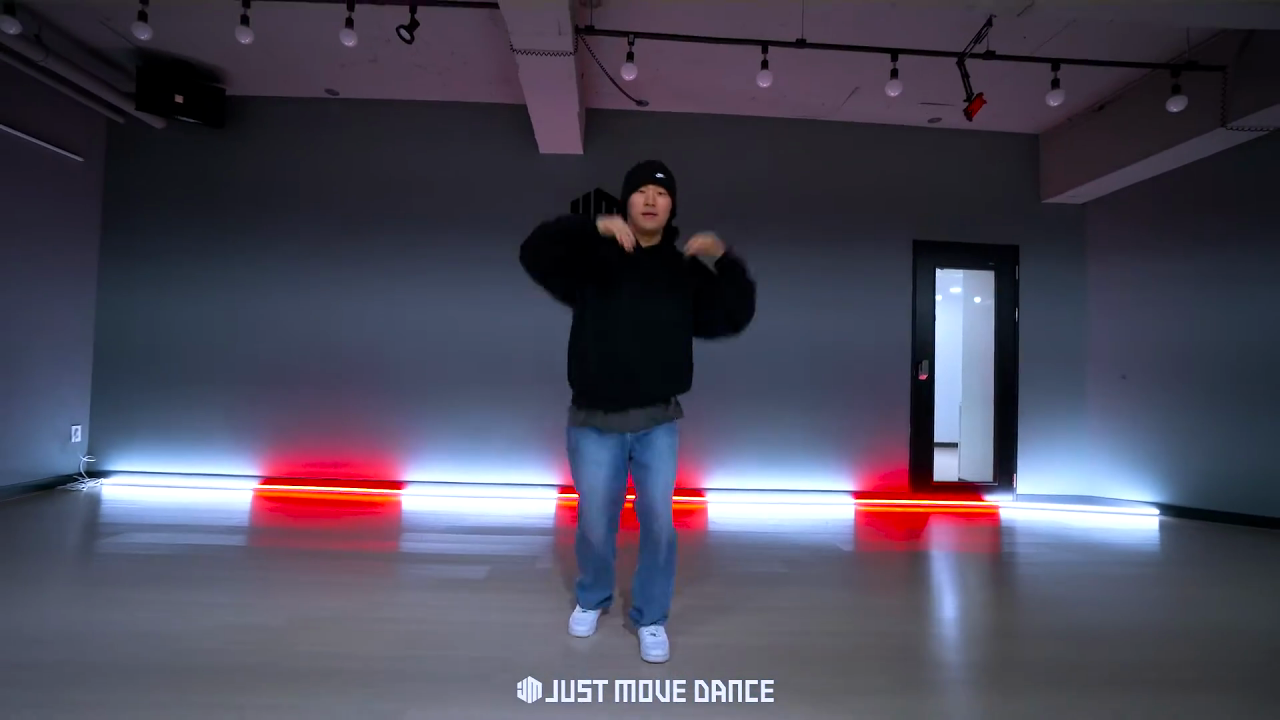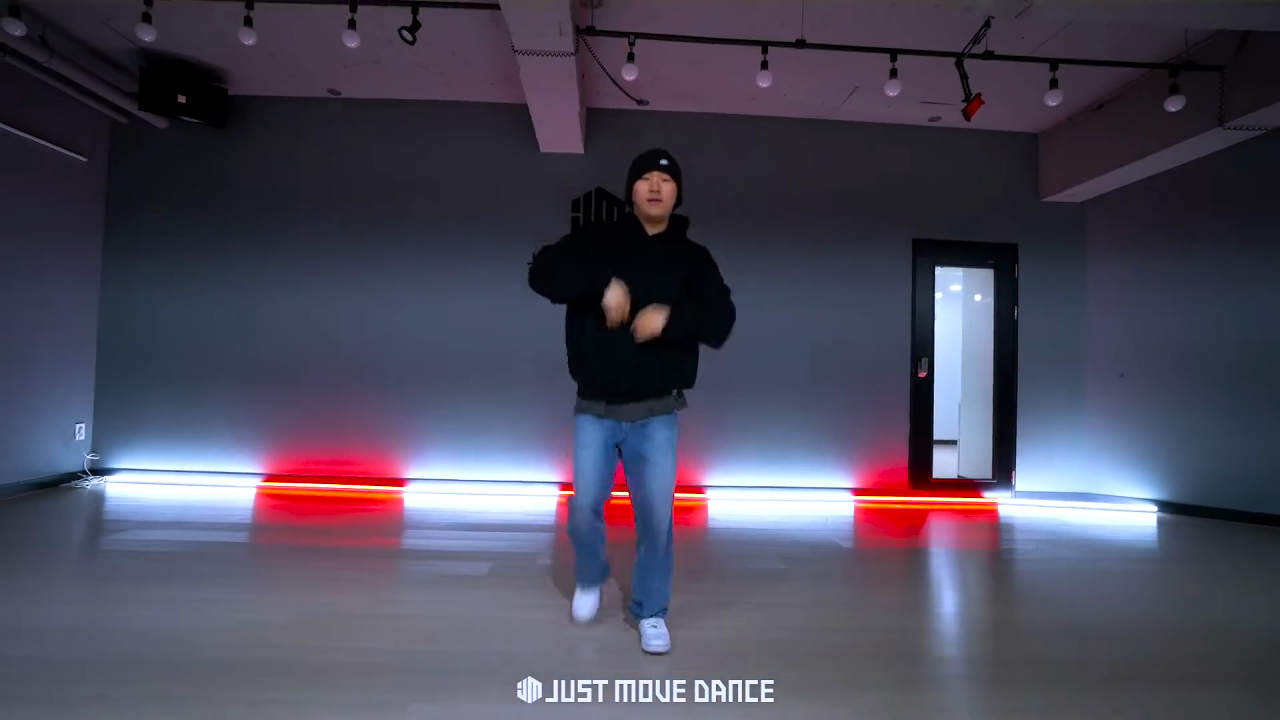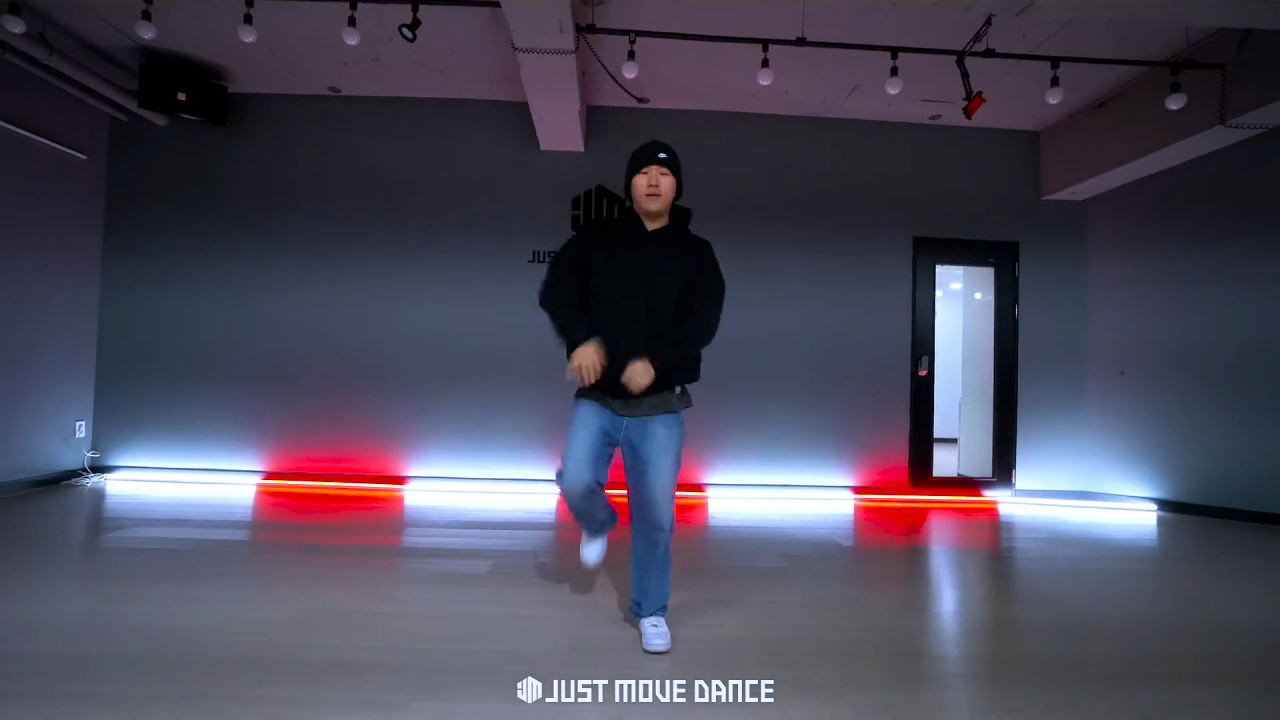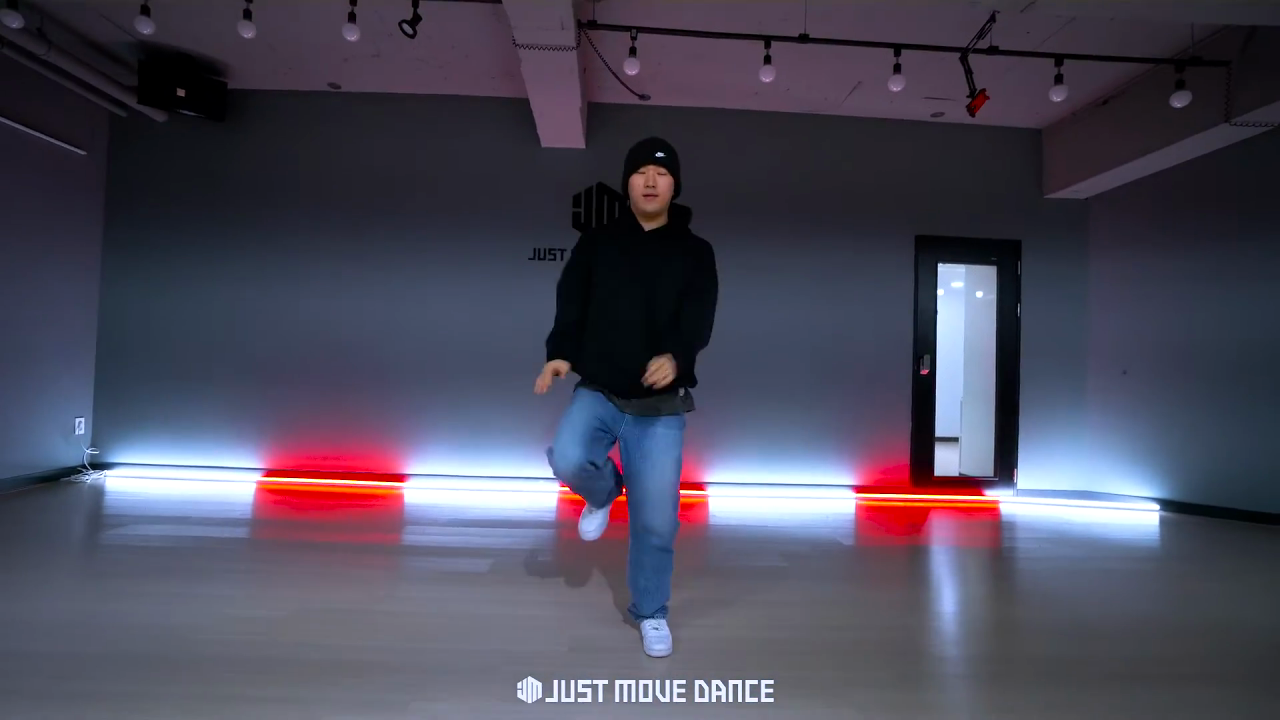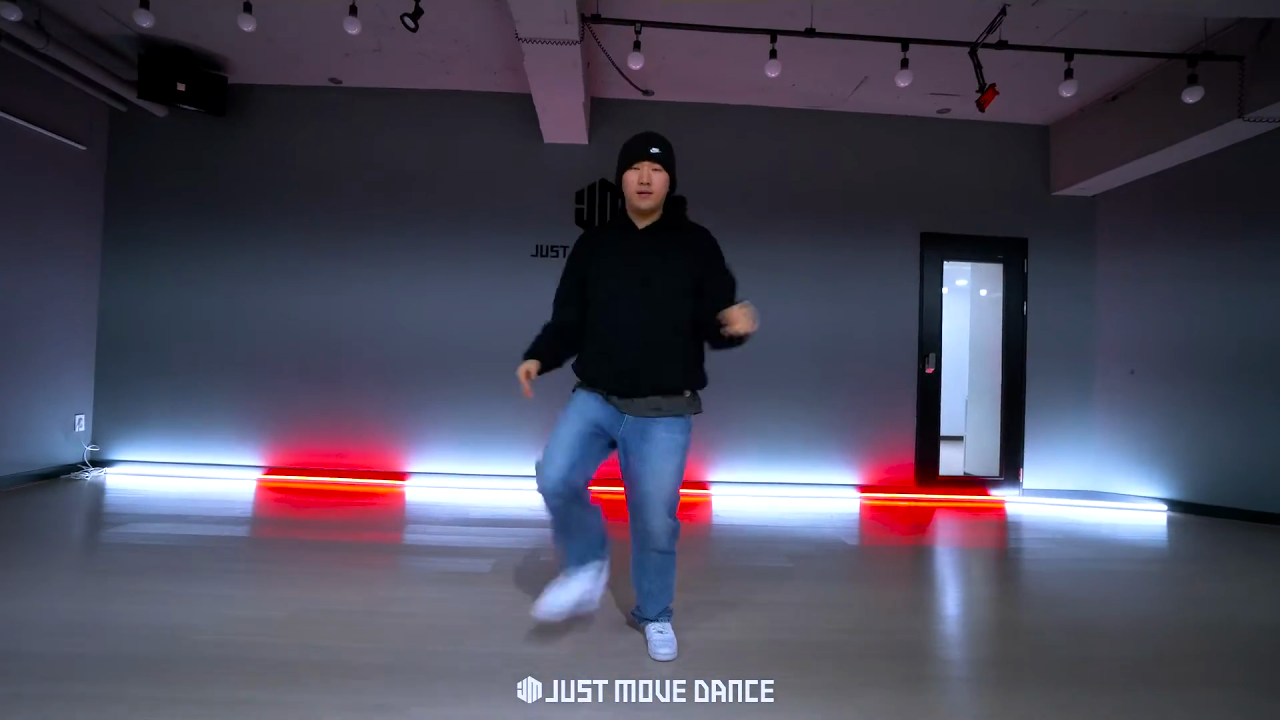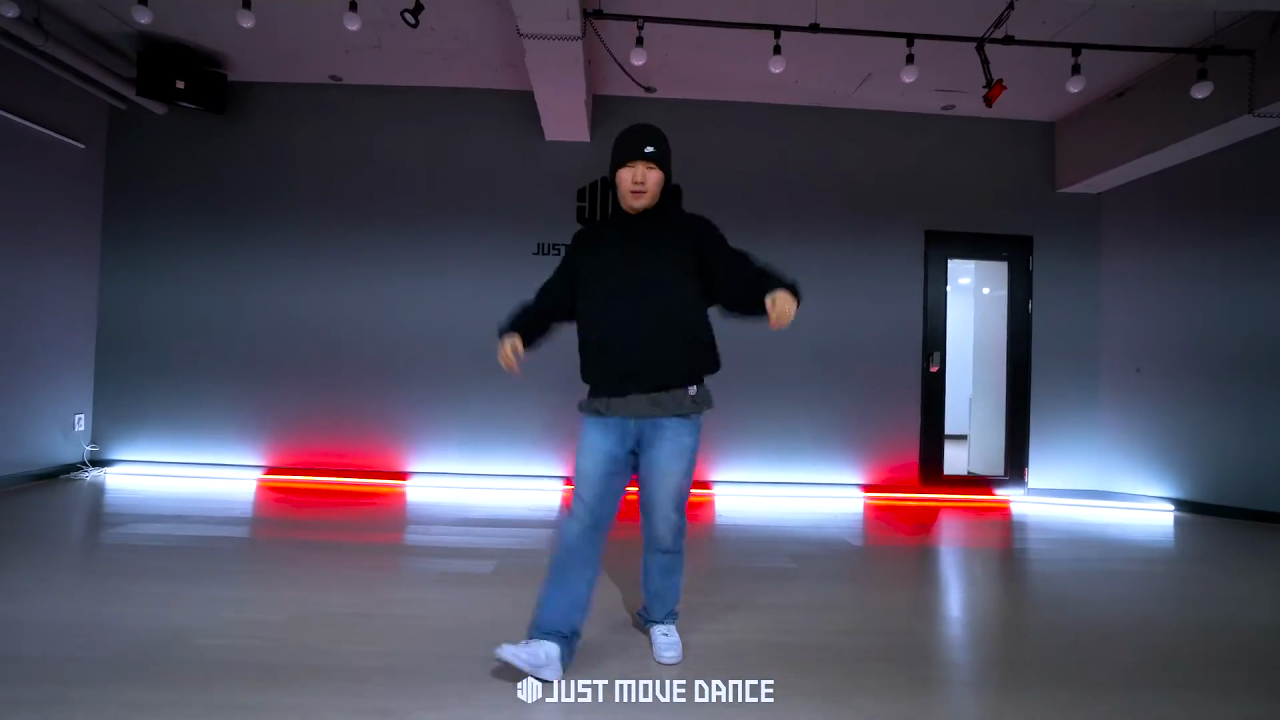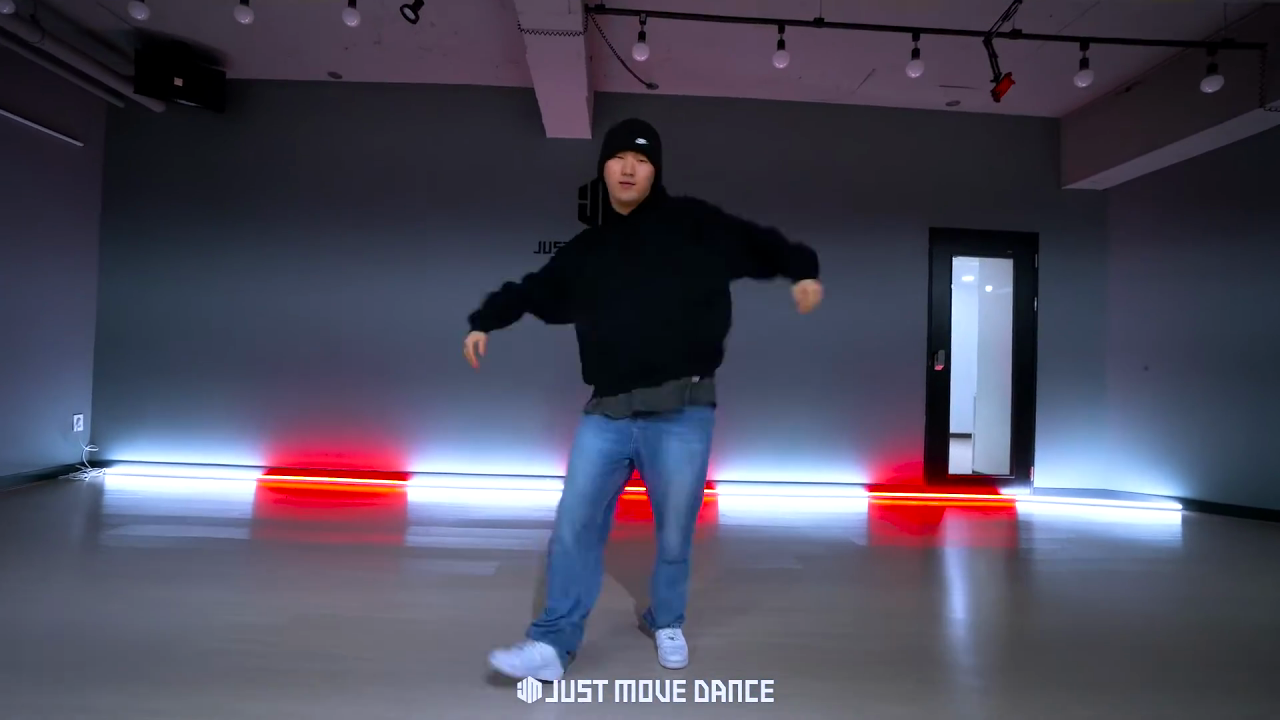
dt=0.1s
person 1, frame 1
left shoulder: (687, 269)
right shoulder: (590, 257)
left elbow: (735, 317)
right elbow: (537, 254)
left wrist: (724, 261)
right wrist: (594, 228)
left hip: (656, 421)
right hip: (593, 420)
left knee: (659, 524)
right knee: (595, 525)
left ankle: (650, 617)
right ankle: (592, 599)
person 1, frame 2
left shoulder: (691, 259)
right shoulder: (597, 245)
left elbow: (718, 324)
right elbow: (543, 273)
left wrist: (670, 317)
right wrist: (600, 286)
left hip: (656, 412)
right hip: (595, 407)
left knee: (656, 516)
right knee: (585, 508)
left ankle: (650, 611)
right ankle: (591, 578)
person 1, frame 3
left shoulder: (695, 253)
right shoulder: (595, 241)
left elbow: (700, 323)
right elbow: (557, 292)
left wrist: (653, 360)
right wrist: (581, 340)
left hip: (659, 405)
right hip: (597, 399)
left knee: (657, 512)
right knee: (577, 484)
left ankle: (650, 610)
right ankle: (600, 516)
person 1, frame 4
left shoulder: (695, 253)
right shoulder: (595, 245)
left elbow: (697, 324)
right elbow: (571, 306)
left wrist: (674, 357)
right wrist: (560, 356)
left hip: (660, 409)
right hip: (597, 392)
left knee: (655, 520)
right knee: (568, 461)
left ankle: (650, 612)
right ankle: (605, 490)
person 1, frame 5
left shoulder: (695, 246)
right shoulder: (594, 246)
left elbow: (715, 320)
right elbow: (569, 315)
left wrist: (737, 320)
right wrist: (541, 356)
left hip: (664, 410)
right hip: (596, 396)
left knee: (655, 524)
right knee: (555, 475)
left ankle: (654, 617)
right ankle: (587, 565)
person 1, frame 6
left shoulder: (694, 234)
right shoulder: (589, 243)
left elbow: (738, 278)
right elbow: (555, 298)
left wrist: (776, 292)
right wrist: (519, 330)
left hip: (674, 409)
right hip: (606, 407)
left knee: (663, 524)
right knee: (582, 523)
left ankle: (660, 618)
right ankle: (550, 644)
person 1, frame 7
left shoulder: (692, 221)
right shoulder: (587, 248)
left elbow: (757, 245)
right elbow: (534, 291)
left wrist: (801, 269)
right wrist: (485, 319)
left hip: (684, 411)
right hip: (609, 413)
left knee: (675, 533)
right knee: (575, 524)
left ankle: (667, 624)
right ankle: (548, 646)
